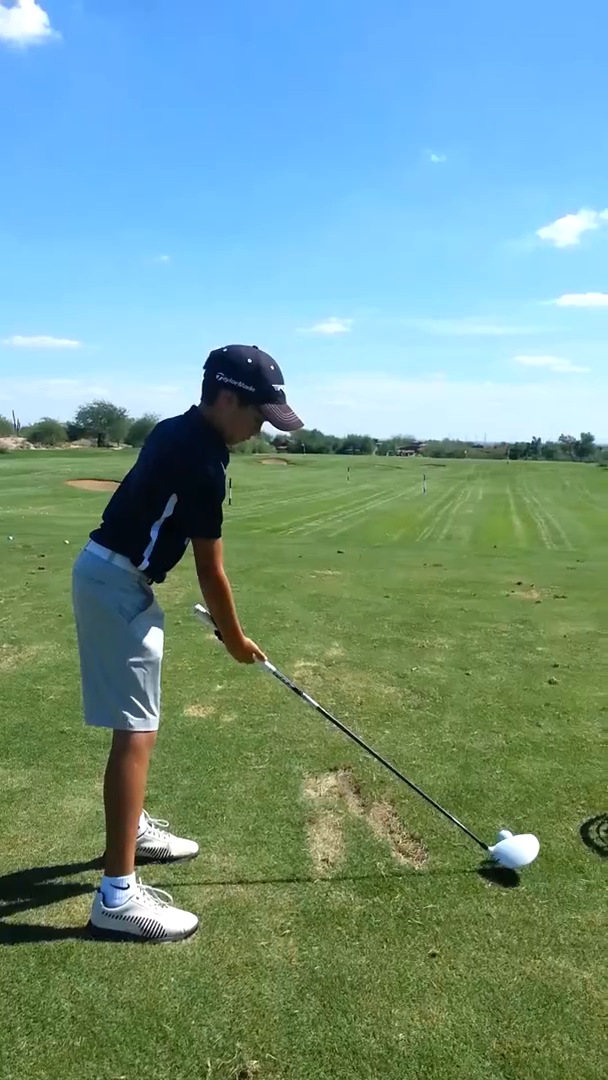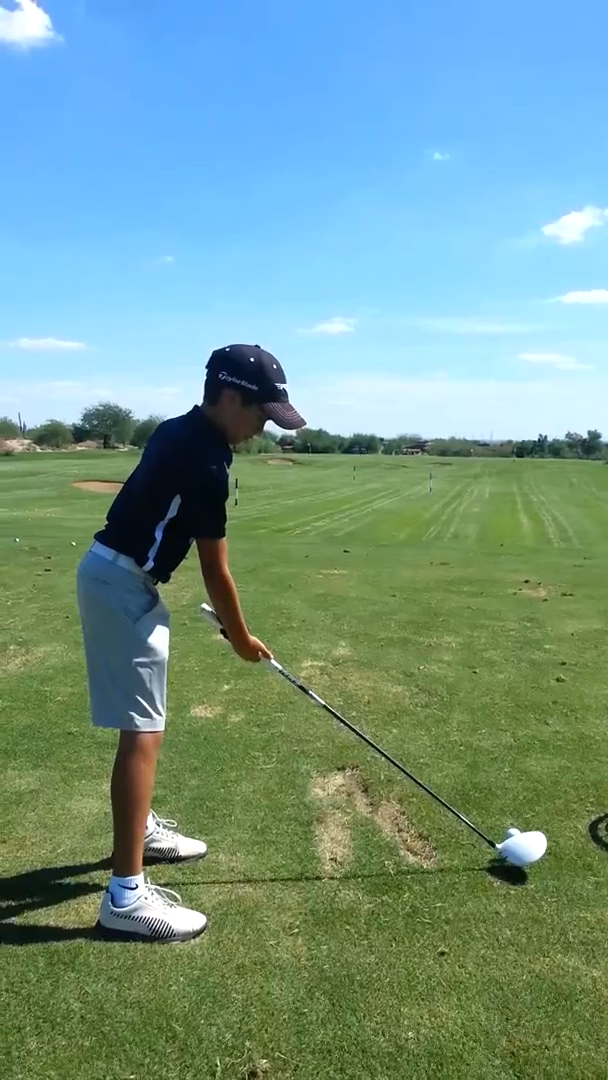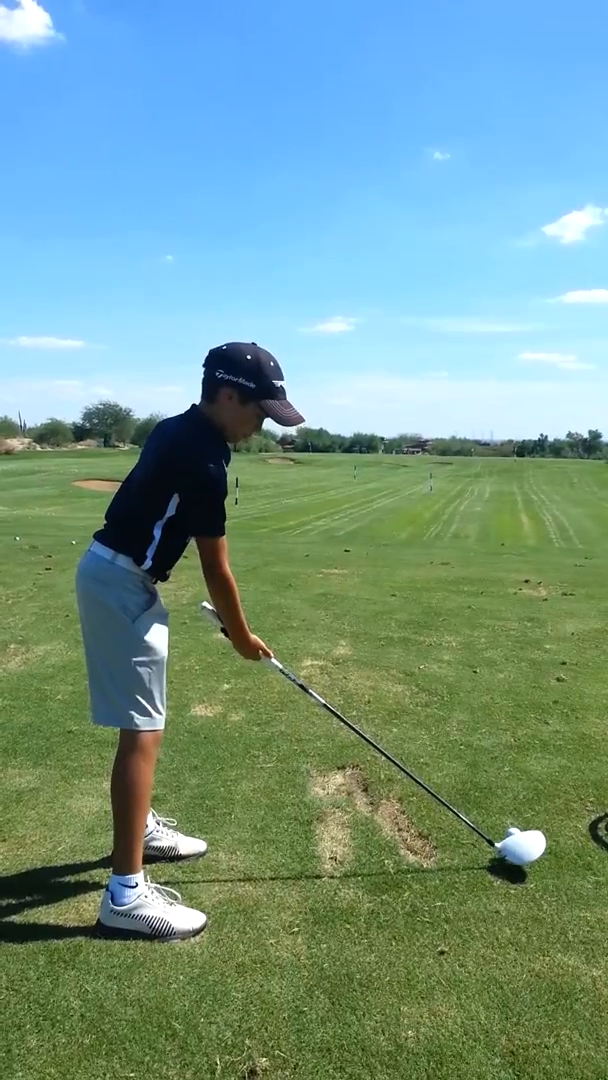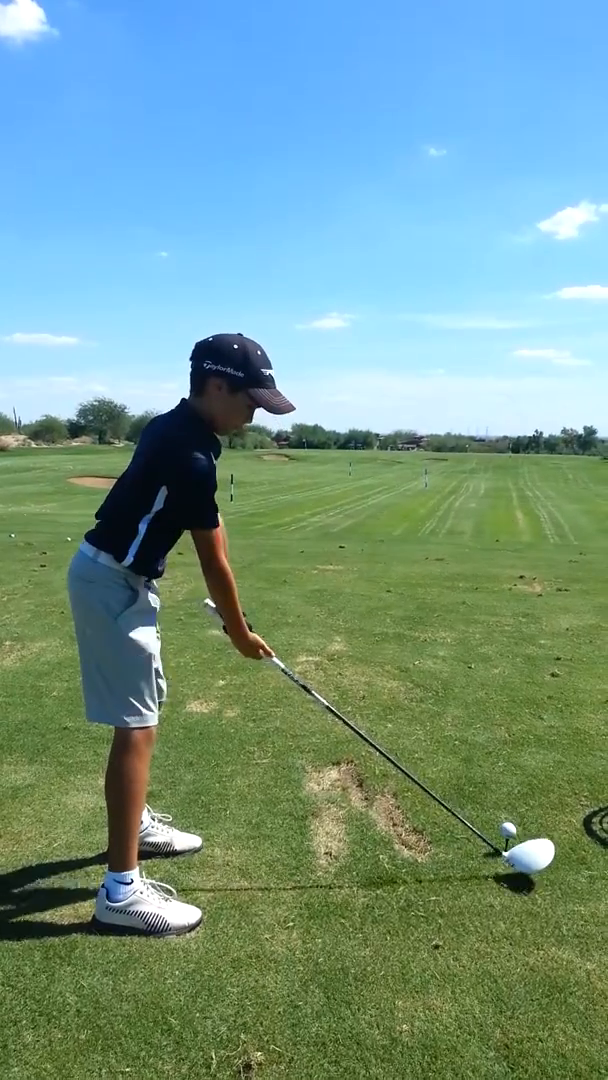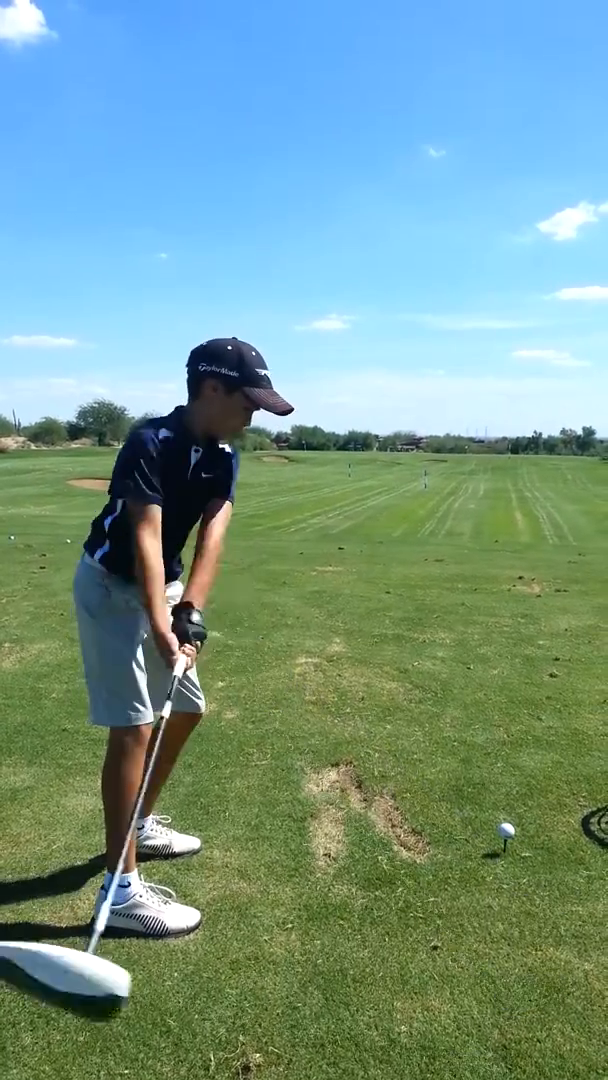
dt=0.3s
person 1, frame 1
left shoulder: (178, 431)
right shoulder: (202, 463)
right elbow: (209, 569)
right wrist: (234, 638)
left hip: (111, 571)
right hip: (118, 584)
left knee: (139, 717)
right knee: (135, 729)
left ankle: (133, 828)
right ankle: (117, 894)
person 1, frame 2
left shoulder: (179, 431)
right shoulder: (205, 464)
right elbow: (214, 570)
right wrist: (241, 638)
left hip: (116, 572)
right hip: (124, 584)
left knee: (146, 718)
right knee: (143, 730)
left ankle: (141, 827)
right ankle: (125, 895)
person 1, frame 3
left shoulder: (177, 430)
right shoulder: (202, 463)
right elbow: (215, 566)
right wrist: (241, 635)
left hip: (116, 572)
right hip: (123, 584)
left knee: (147, 715)
right knee: (142, 728)
left ankle: (141, 826)
right ankle: (125, 893)
person 1, frame 4
left shoulder: (175, 429)
right shoulder: (189, 456)
left elbow: (213, 532)
right elbow: (213, 560)
left wrist: (233, 618)
right wrist: (240, 632)
left hip: (122, 576)
right hip: (112, 583)
left knee: (148, 707)
right knee: (135, 726)
left ankle: (136, 823)
right ankle: (121, 890)
person 1, frame 5
left shoulder: (222, 459)
right shoulder: (150, 441)
left elbow: (211, 537)
right elbow: (147, 534)
left wrist: (192, 607)
right wrist: (157, 619)
left hip: (166, 589)
right hip: (115, 591)
left knee: (187, 710)
right knee: (133, 725)
left ankle: (140, 826)
right ankle: (123, 891)
